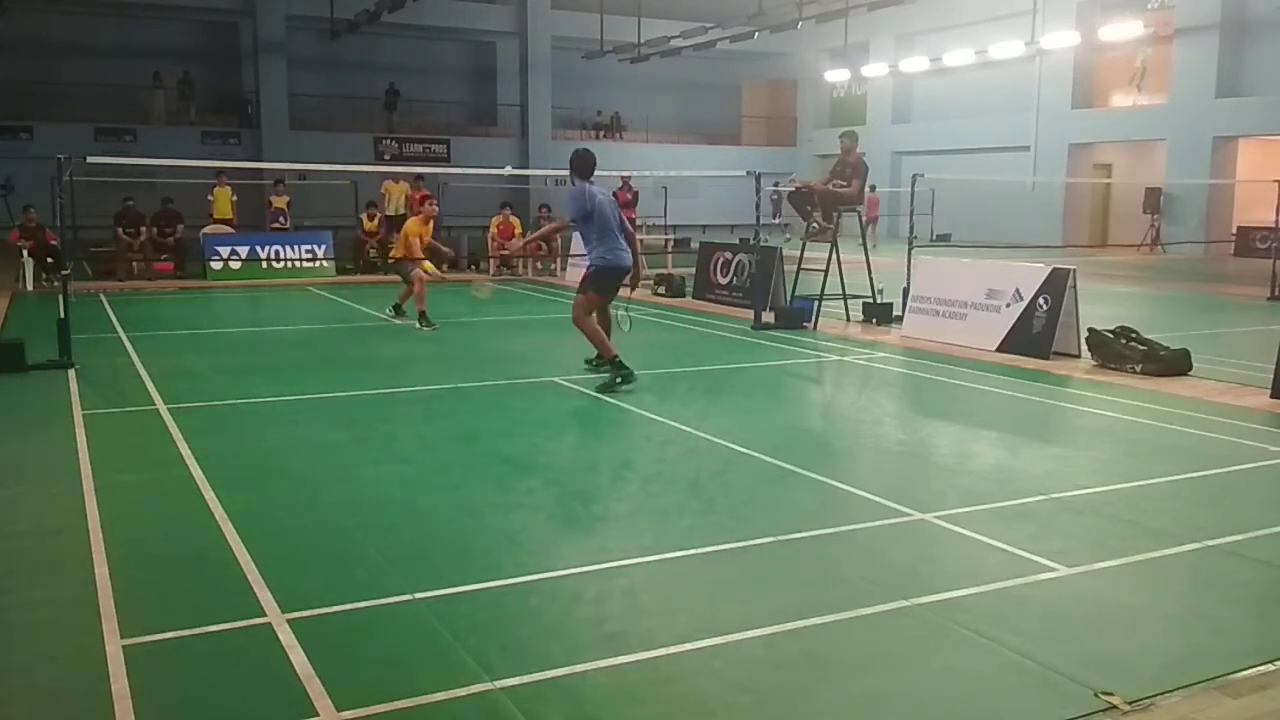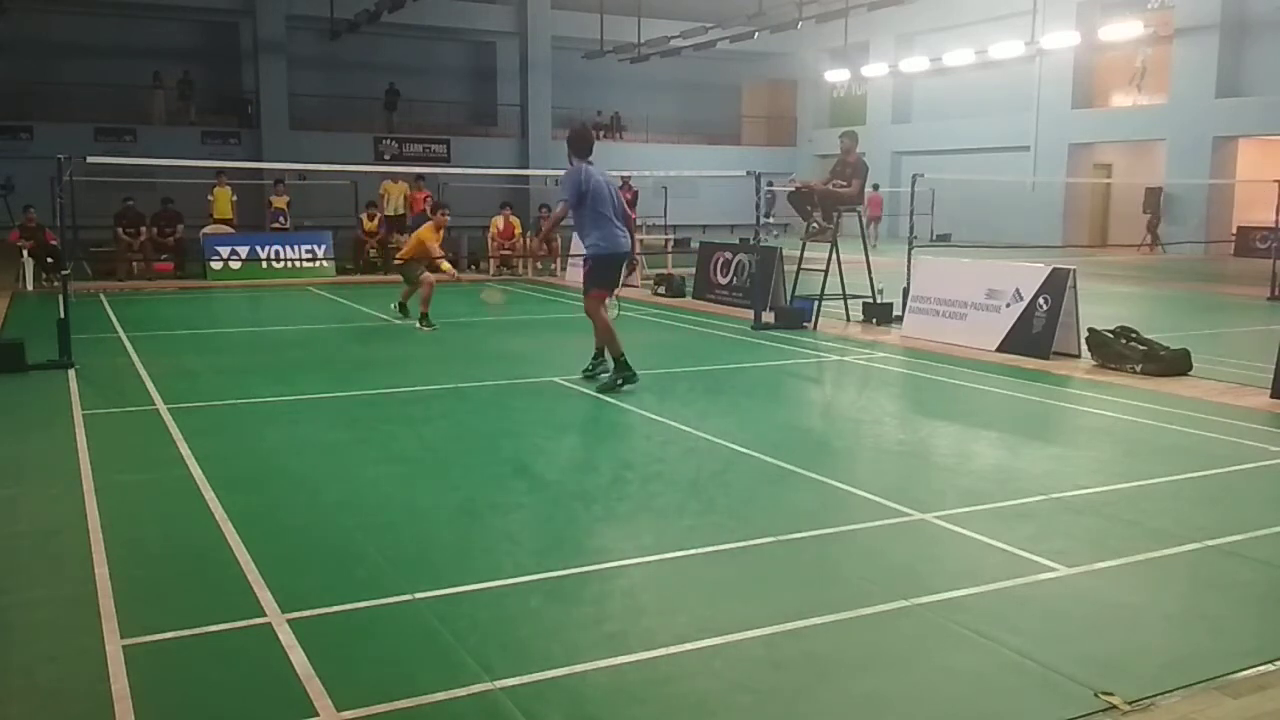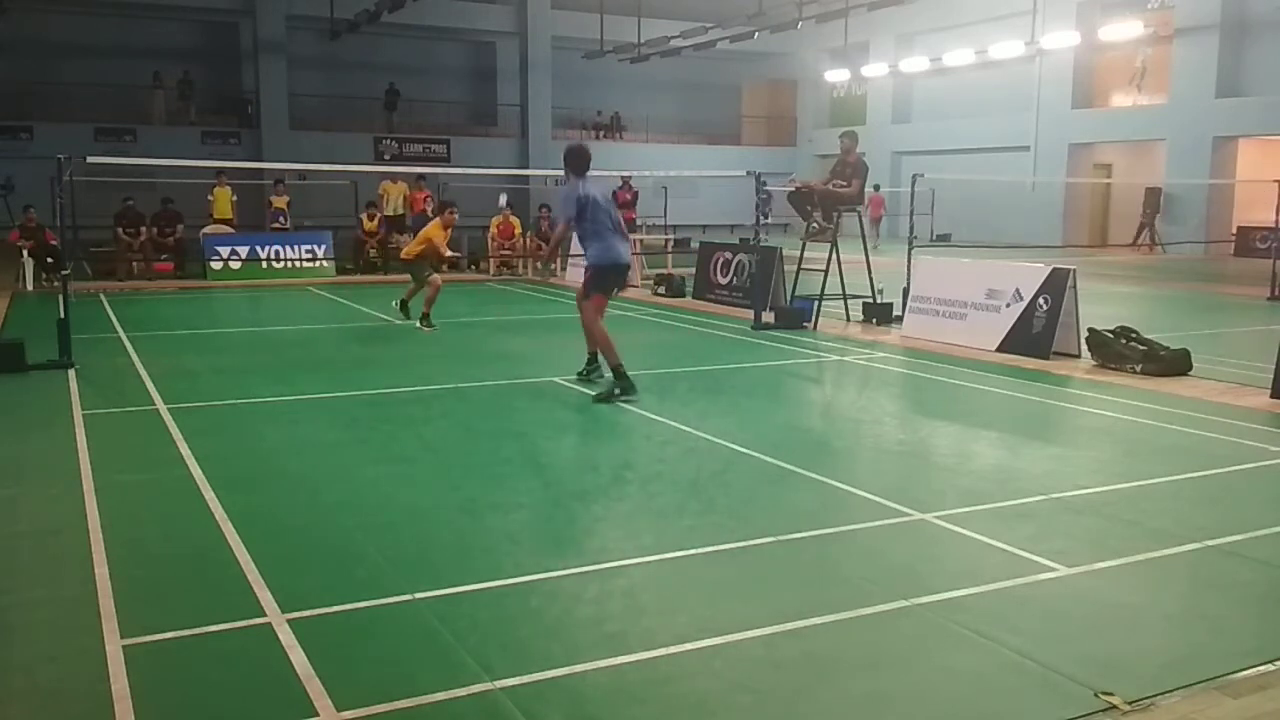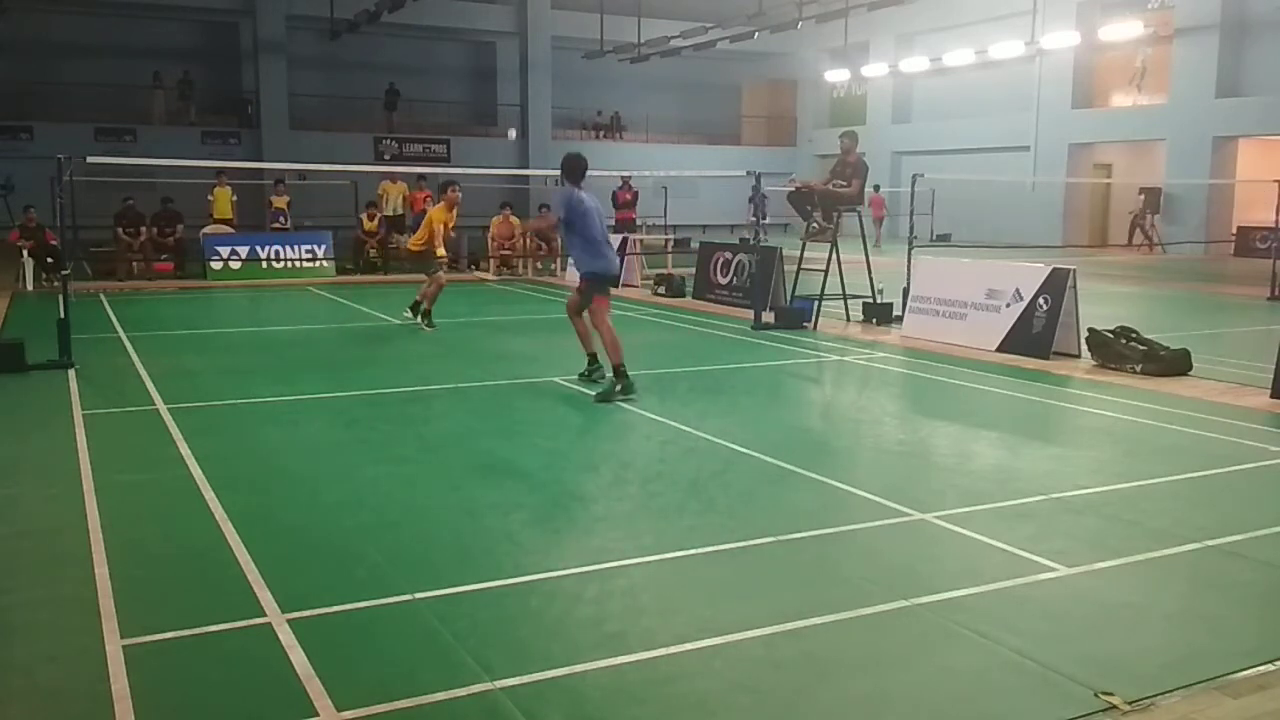
dt=0.2s
person 1, frame 1
left shoulder: (580, 192)
right shoulder: (603, 194)
left elbow: (562, 224)
right elbow: (630, 232)
left wrist: (527, 240)
right wrist: (636, 268)
left hip: (606, 262)
right hip: (623, 260)
left knee: (580, 316)
right knee: (600, 306)
left ankle: (619, 370)
right ankle: (604, 356)
person 1, frame 2
left shoulder: (574, 175)
right shoulder: (600, 176)
left elbow: (561, 212)
right elbow: (627, 216)
left wrist: (540, 240)
right wrist: (632, 254)
left hip: (601, 249)
right hip: (619, 247)
left knee: (595, 308)
right knee: (596, 306)
left ankle: (623, 368)
right ankle: (599, 359)
person 1, frame 3
left shoulder: (571, 191)
right shoulder: (597, 191)
left elbow: (562, 231)
right elbow: (620, 229)
left wrist: (545, 259)
left hip: (603, 260)
right hip: (618, 259)
left knee: (590, 318)
right knee: (583, 300)
left ankle: (622, 380)
right ankle: (593, 363)
person 1, frame 4
left shoulder: (567, 195)
right shoulder: (585, 199)
left elbow: (550, 223)
left hip: (597, 270)
right hip: (600, 268)
left knee: (600, 322)
right knee: (572, 308)
left ankle: (621, 379)
right ankle: (593, 364)
